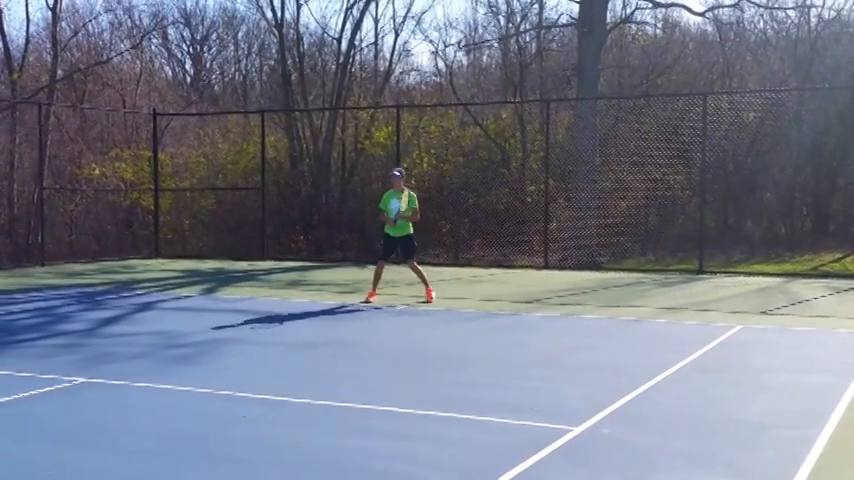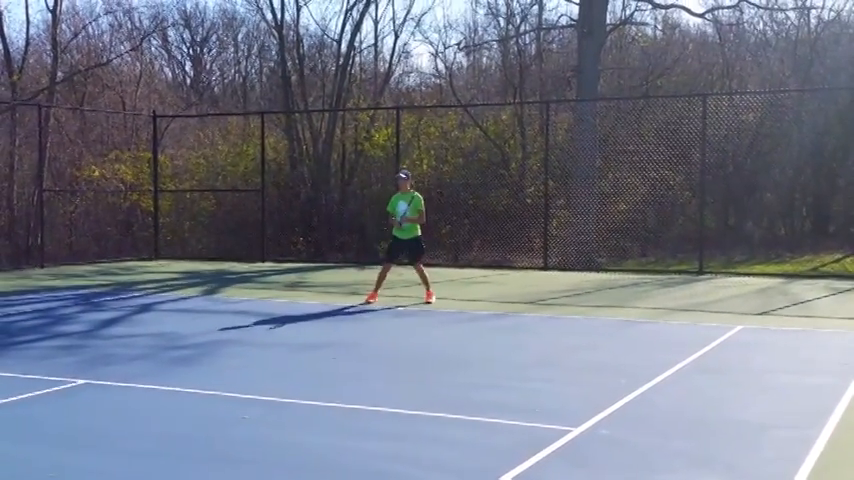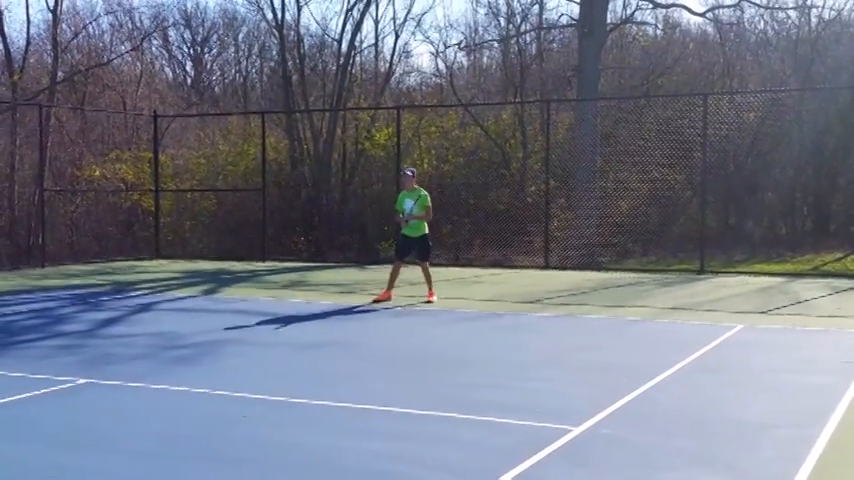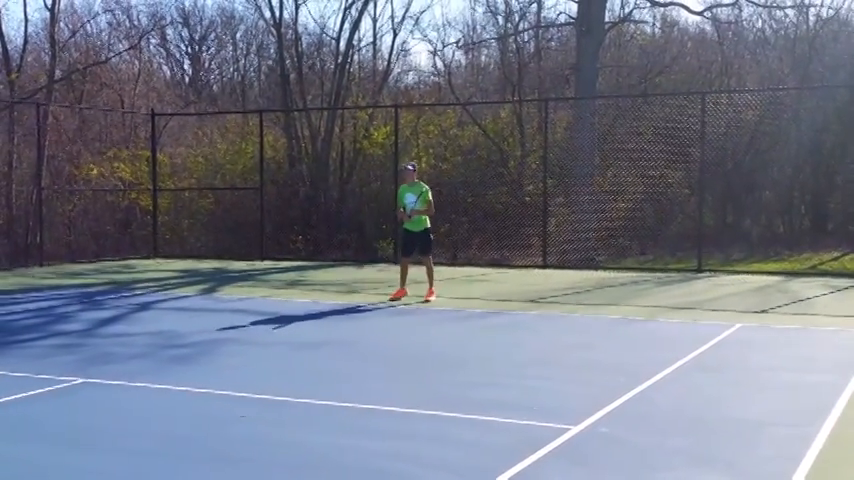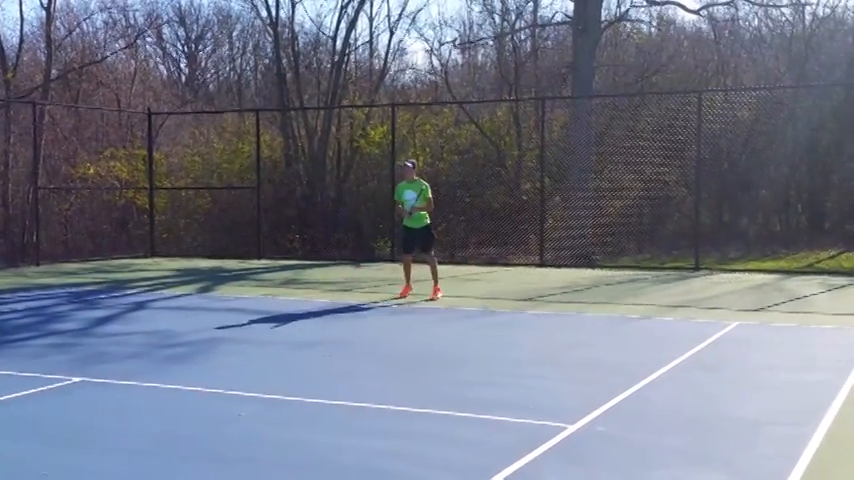
dt=0.1s
person 1, frame 1
left shoulder: (410, 196)
right shoulder: (387, 195)
left elbow: (416, 217)
right elbow: (382, 215)
left wrist: (403, 217)
right wrist: (387, 220)
left hip: (405, 234)
right hip: (390, 235)
left knee: (411, 264)
right knee: (380, 264)
left ankle: (429, 289)
right ankle: (373, 292)
person 1, frame 2
left shoulder: (417, 197)
right shoulder: (395, 198)
left elbow: (422, 219)
right elbow: (391, 218)
left wrist: (407, 220)
right wrist: (395, 223)
left hip: (413, 237)
right hip: (398, 237)
left knee: (418, 266)
right knee: (386, 265)
left ankle: (429, 293)
right ankle: (374, 292)
person 1, frame 3
left shoulder: (423, 195)
right shoulder: (402, 195)
left elbow: (429, 216)
right elbow: (399, 214)
left wrist: (414, 217)
right wrist: (402, 220)
left hip: (421, 235)
right hip: (406, 235)
left knee: (424, 264)
right knee: (397, 263)
left ankle: (431, 292)
right ankle: (388, 292)
person 1, frame 4
left shoulder: (424, 189)
right shoulder: (402, 189)
left elbow: (431, 210)
right elbow: (399, 209)
left wrist: (416, 212)
right wrist: (402, 215)
left hip: (423, 228)
right hip: (408, 229)
left knee: (427, 259)
right knee: (404, 259)
left ankle: (431, 290)
right ankle: (402, 288)
person 1, frame 5
left shoulder: (423, 186)
right shoulder: (400, 187)
left elbow: (430, 207)
right elbow: (398, 206)
left wrist: (417, 209)
right wrist: (402, 212)
left hip: (423, 225)
right hip: (408, 226)
left knee: (430, 256)
right knee: (406, 257)
left ankle: (436, 288)
right ankle: (408, 286)
